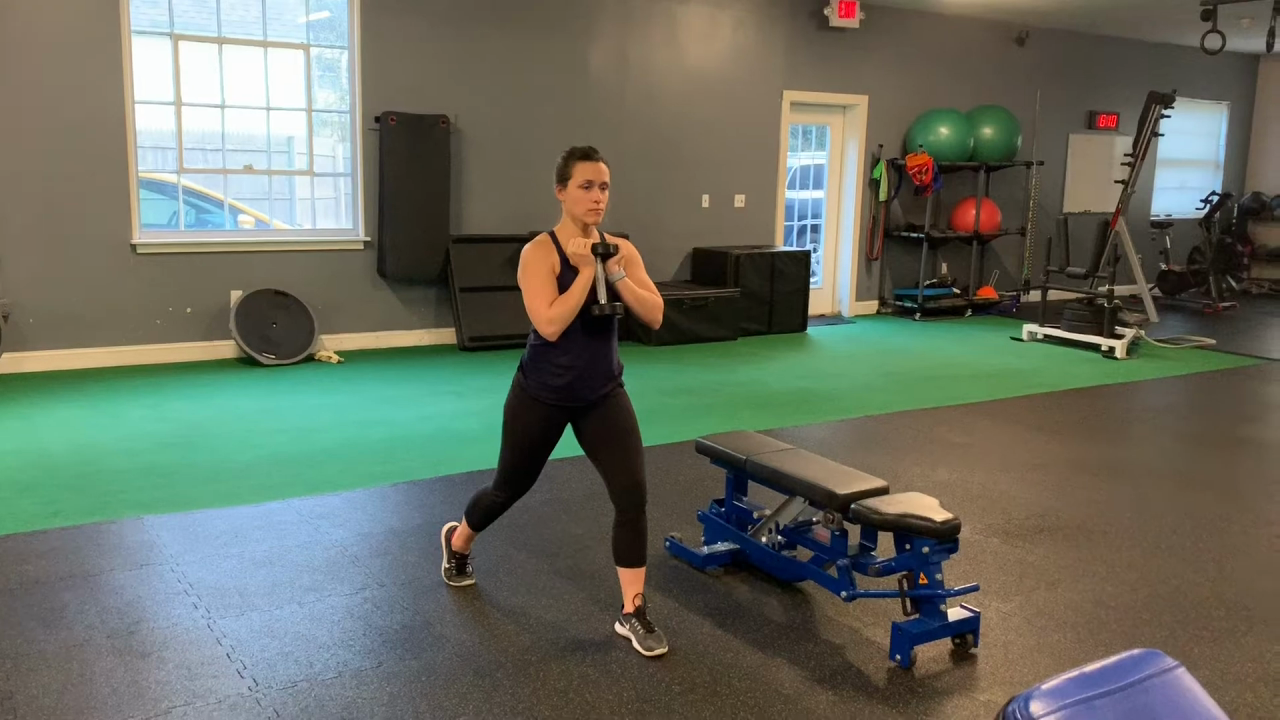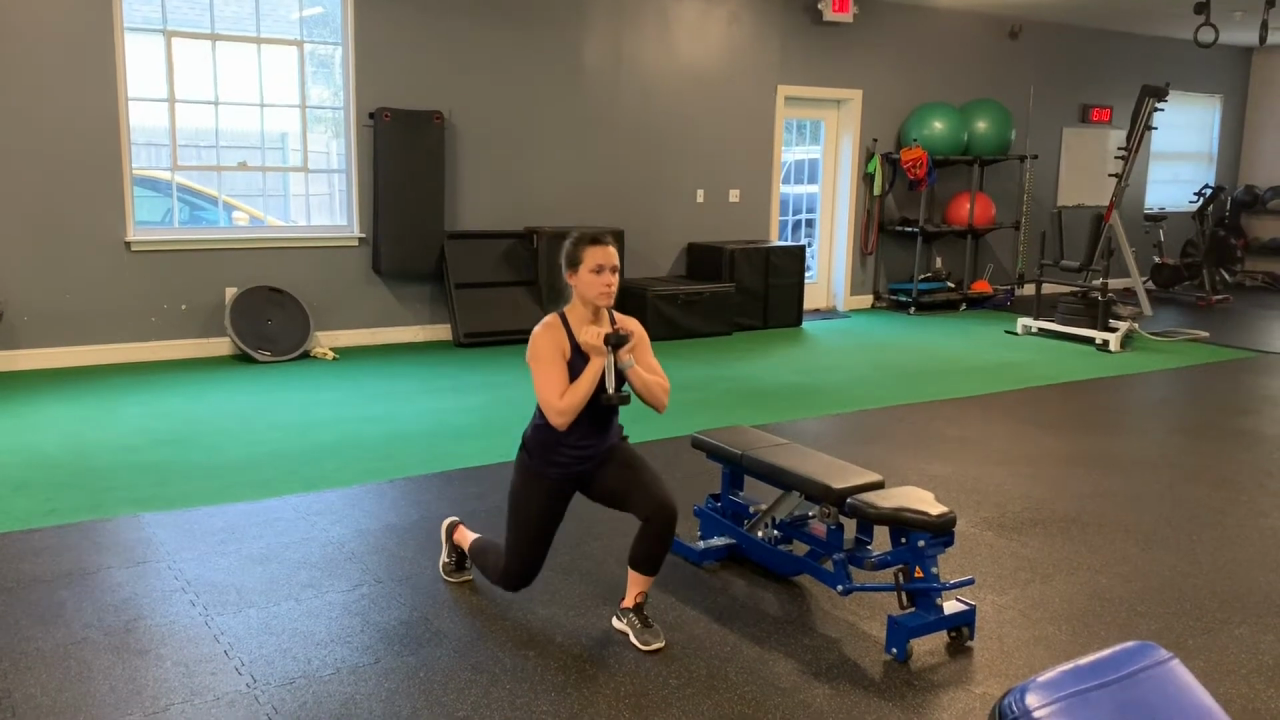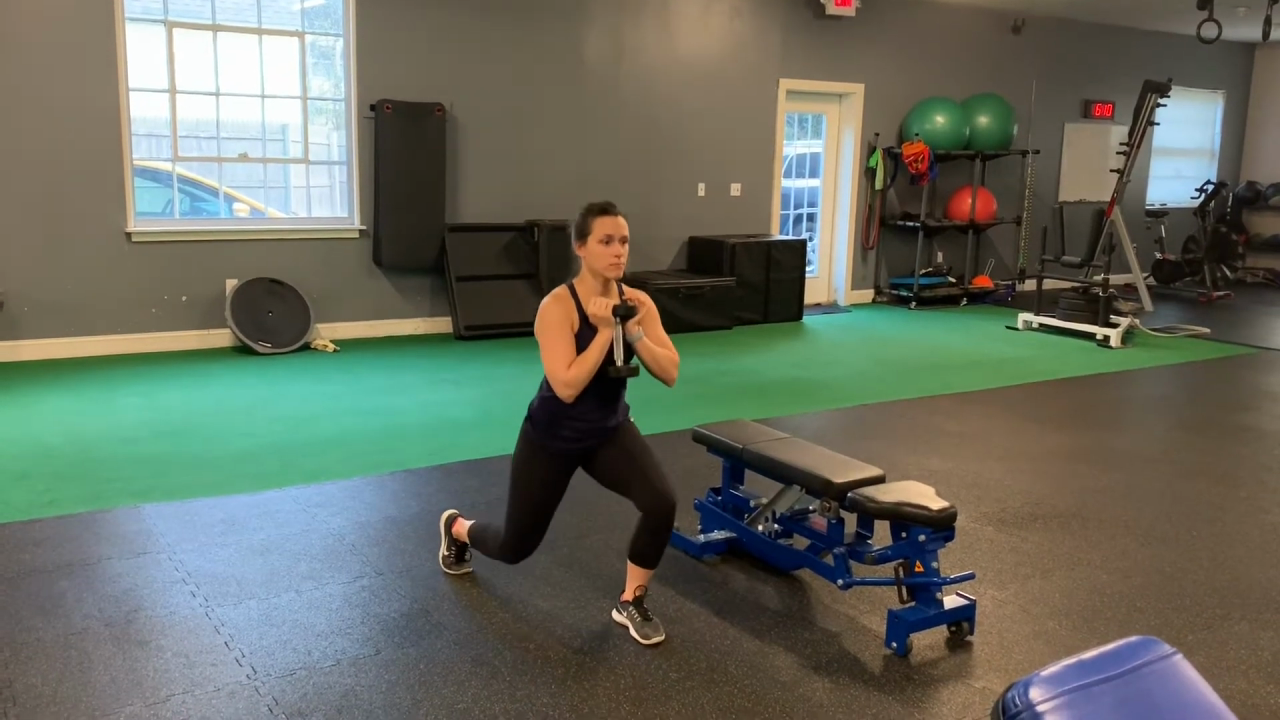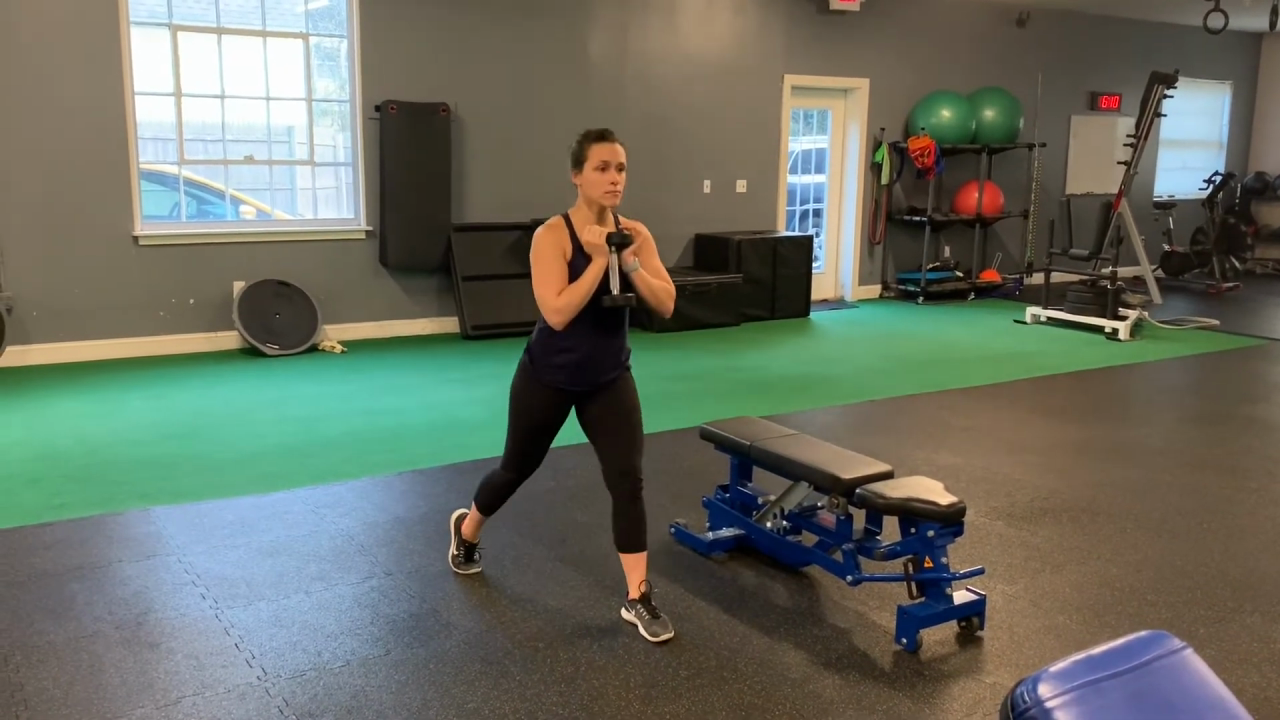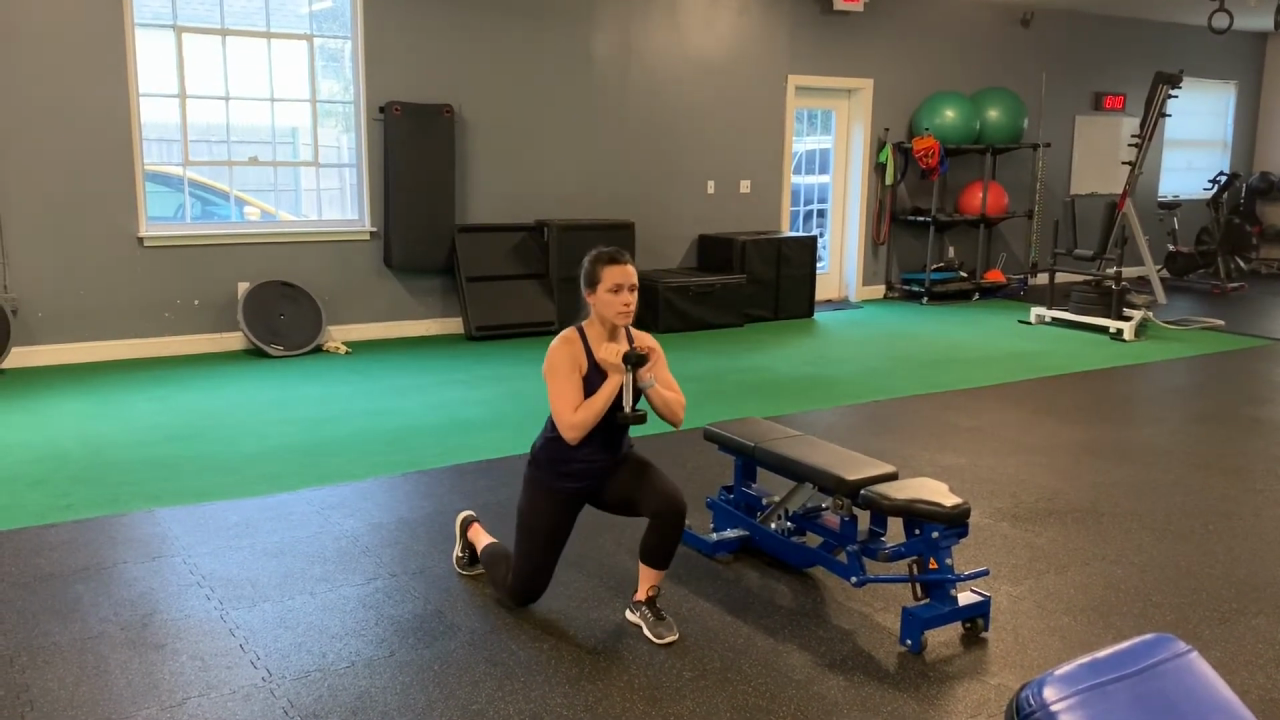
dt=1s
person 1, frame 1
left shoulder: (621, 249)
right shoulder: (540, 252)
left elbow: (655, 316)
right elbow: (550, 325)
left wrist: (615, 273)
right wrist: (585, 271)
left hip: (603, 393)
right hip: (543, 394)
left knee: (632, 493)
right knee: (510, 487)
left ankle: (633, 612)
right ankle: (457, 540)
person 1, frame 2
left shoulder: (629, 328)
right shoulder: (549, 334)
left elbow: (661, 399)
right elbow: (560, 415)
left wrist: (625, 360)
right wrist: (597, 360)
left hip: (605, 453)
right hip: (548, 462)
left knee: (662, 510)
right knee: (516, 574)
left ankle: (631, 609)
right ankle: (459, 535)
person 1, frame 3
left shoulder: (638, 303)
right shoulder: (558, 306)
left elbow: (671, 372)
right elbow: (567, 386)
left wrist: (634, 333)
right wrist: (605, 331)
left hip: (609, 430)
right hip: (552, 437)
left knee: (661, 502)
right knee: (515, 547)
left ankle: (631, 601)
right ankle: (457, 527)
person 1, frame 4
left shoulder: (636, 233)
right shoulder: (553, 234)
left elbow: (666, 305)
right elbow: (556, 313)
left wrist: (628, 261)
right wrist: (599, 260)
left hip: (609, 378)
right hip: (548, 376)
left knee: (627, 481)
right knee: (517, 468)
left ankle: (638, 598)
right ankle: (466, 529)
person 1, frame 5
left shoulder: (644, 343)
right shoulder: (566, 348)
left elbow: (677, 414)
right elbow: (572, 429)
left wrist: (645, 377)
right wrist: (616, 376)
left hip: (614, 464)
right hip: (557, 475)
left knee: (671, 506)
right knee: (523, 591)
left ankle: (643, 603)
right ankle: (472, 531)
